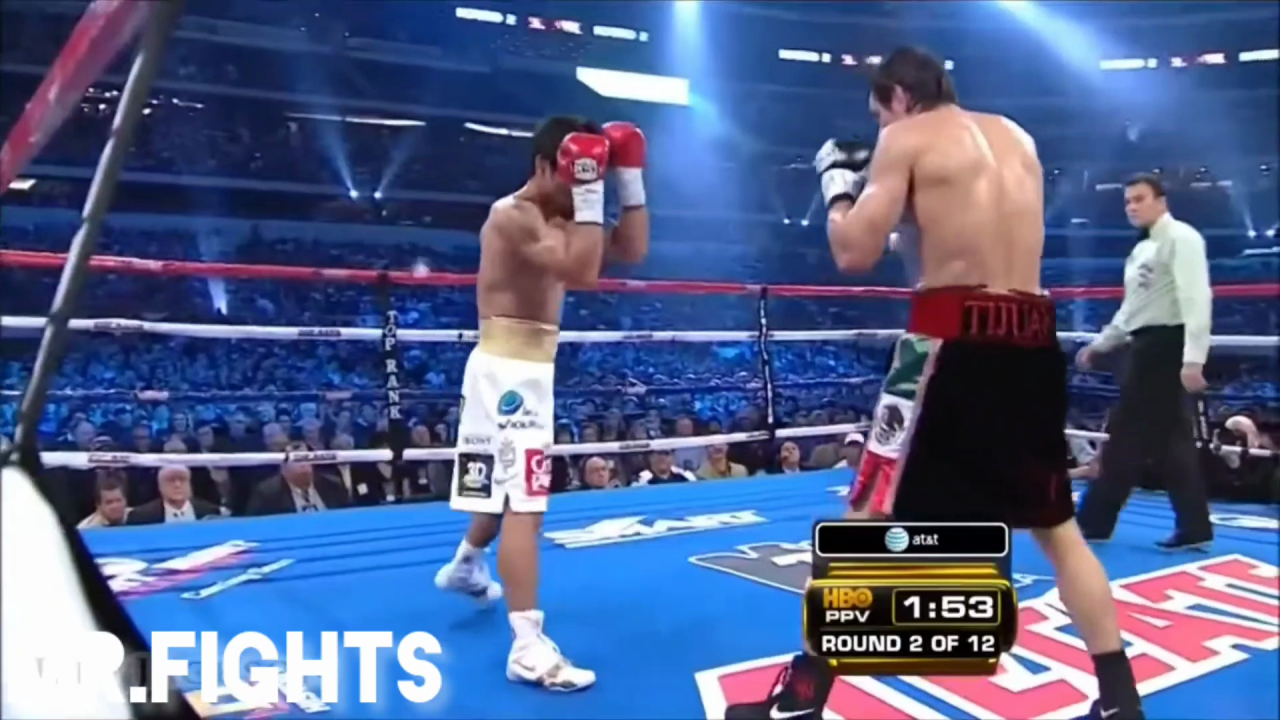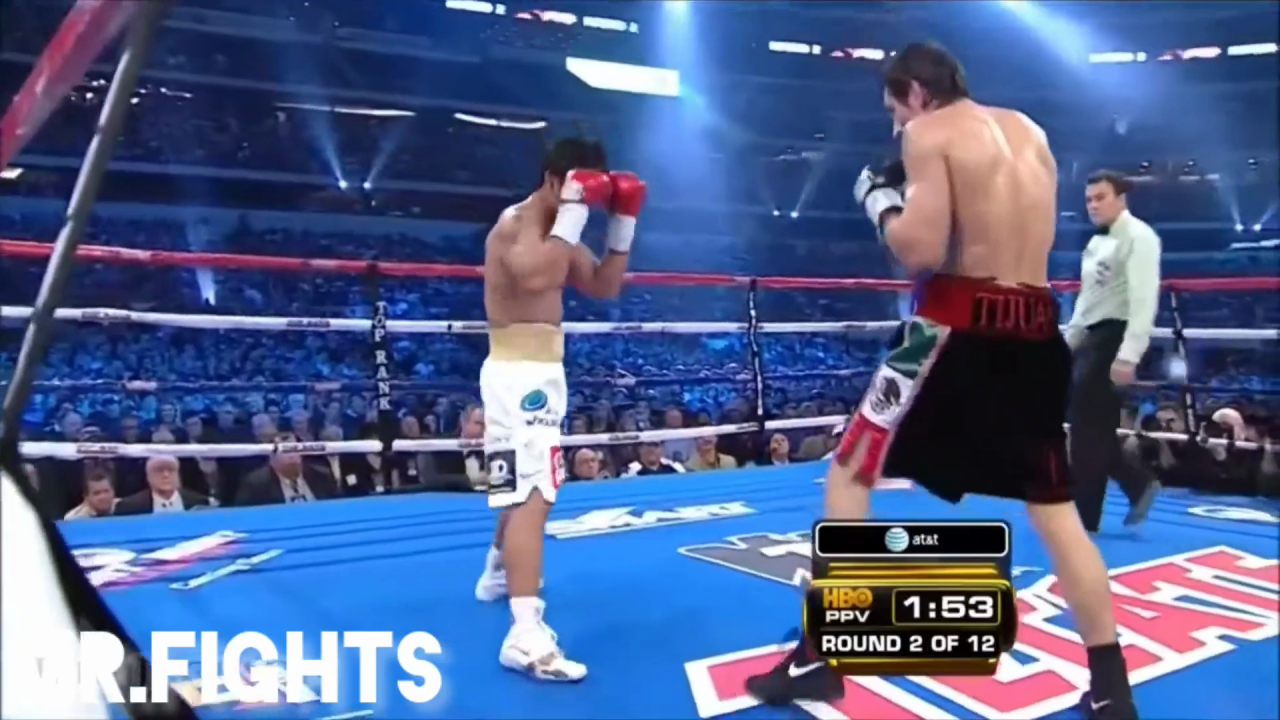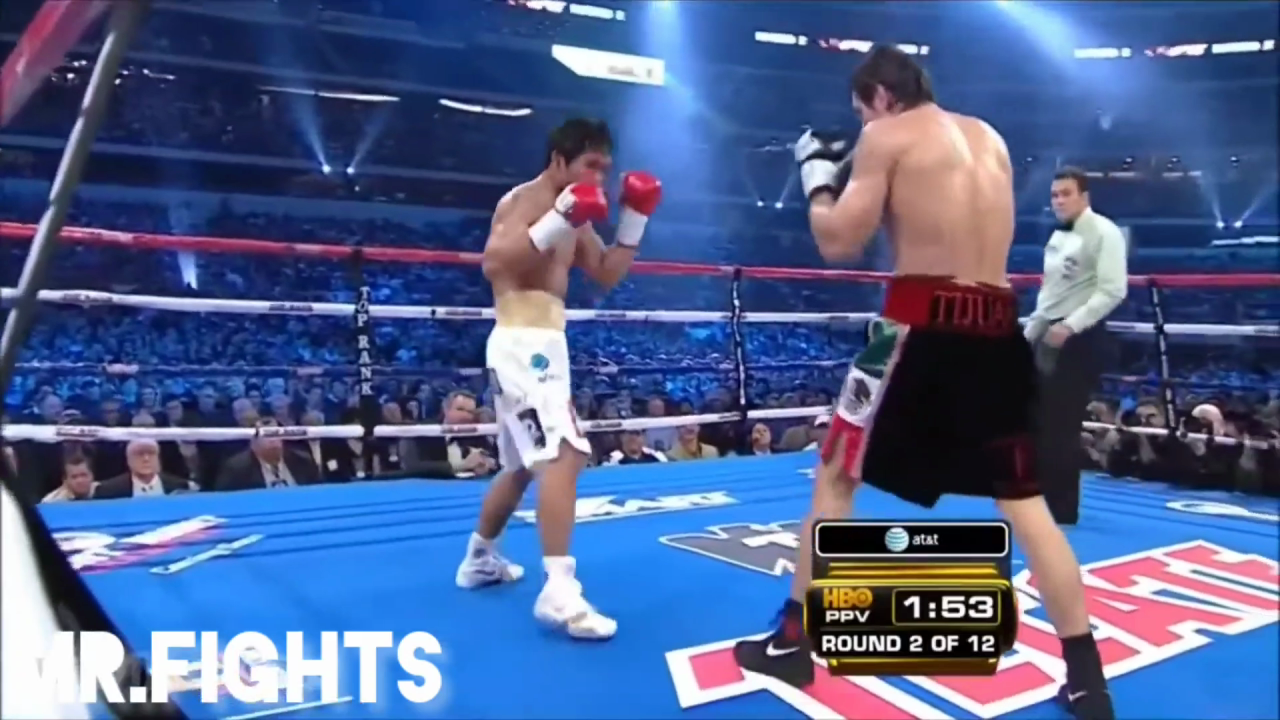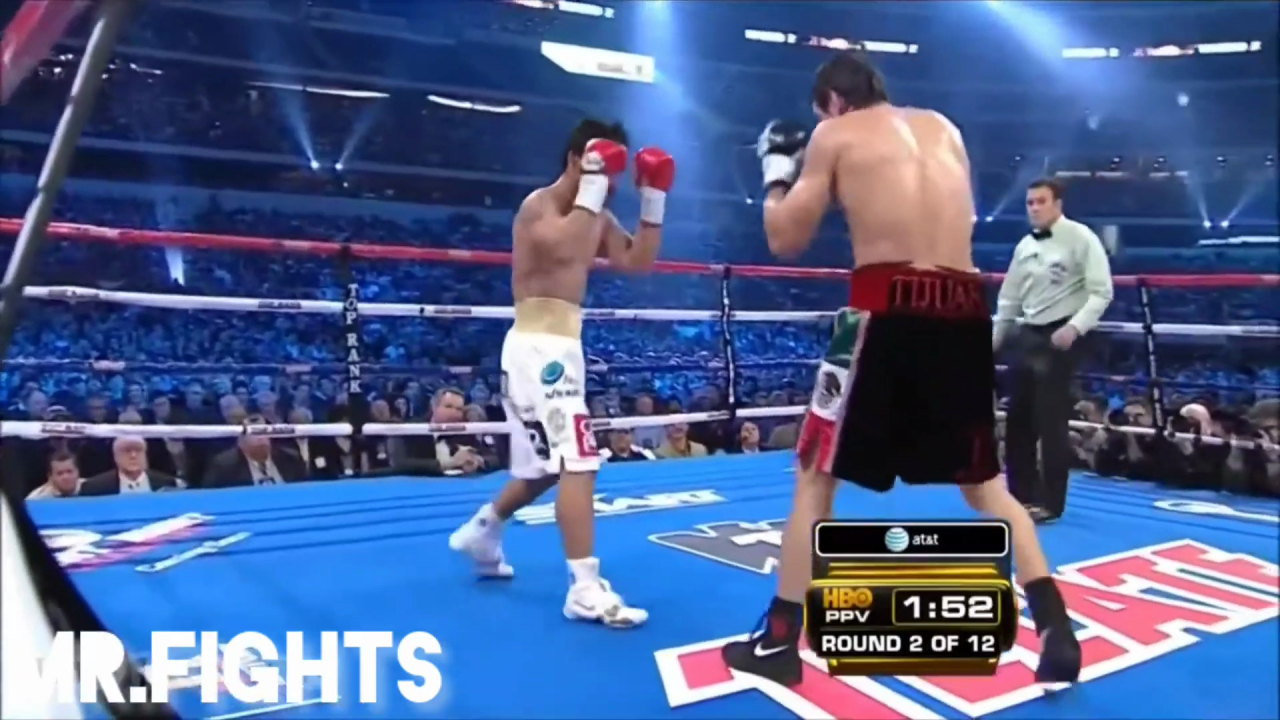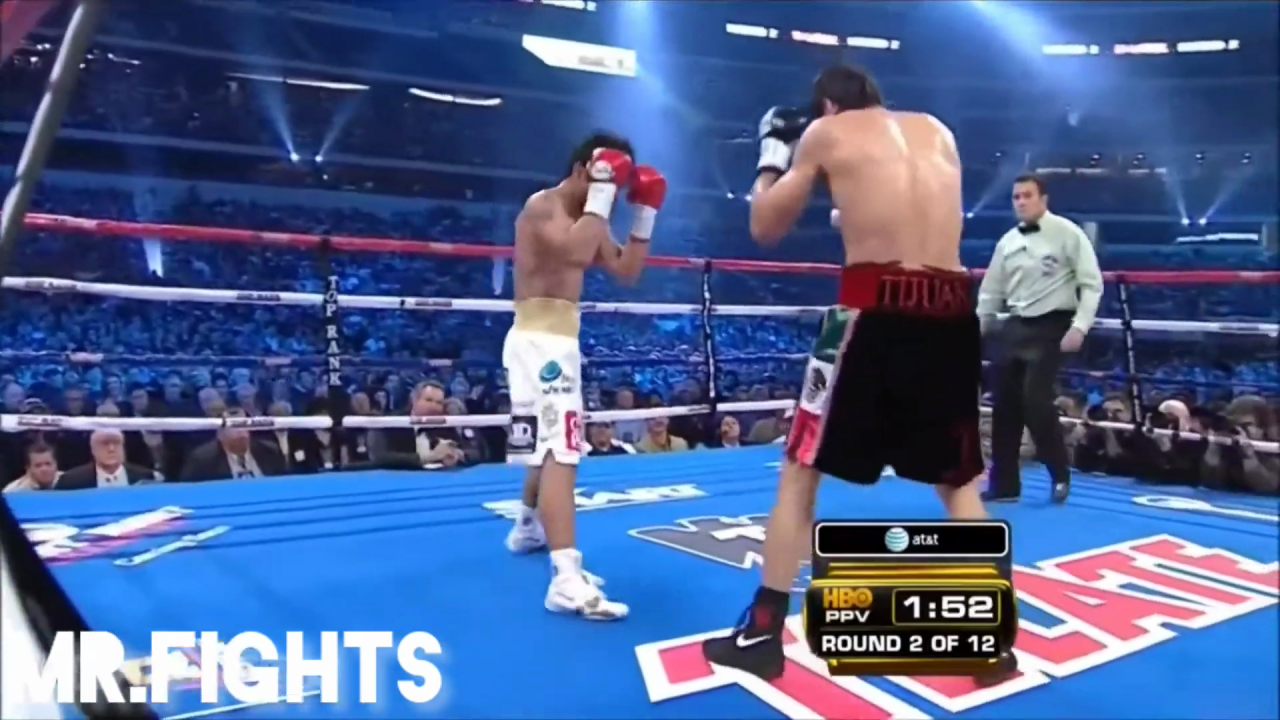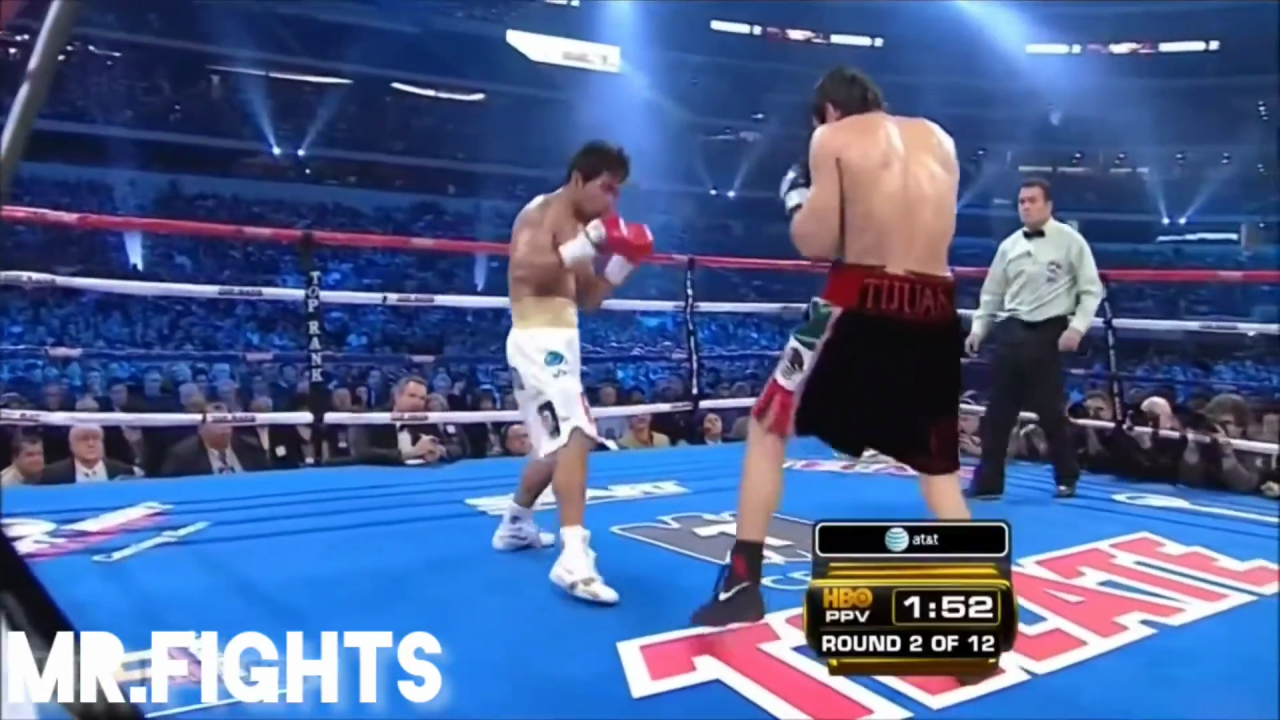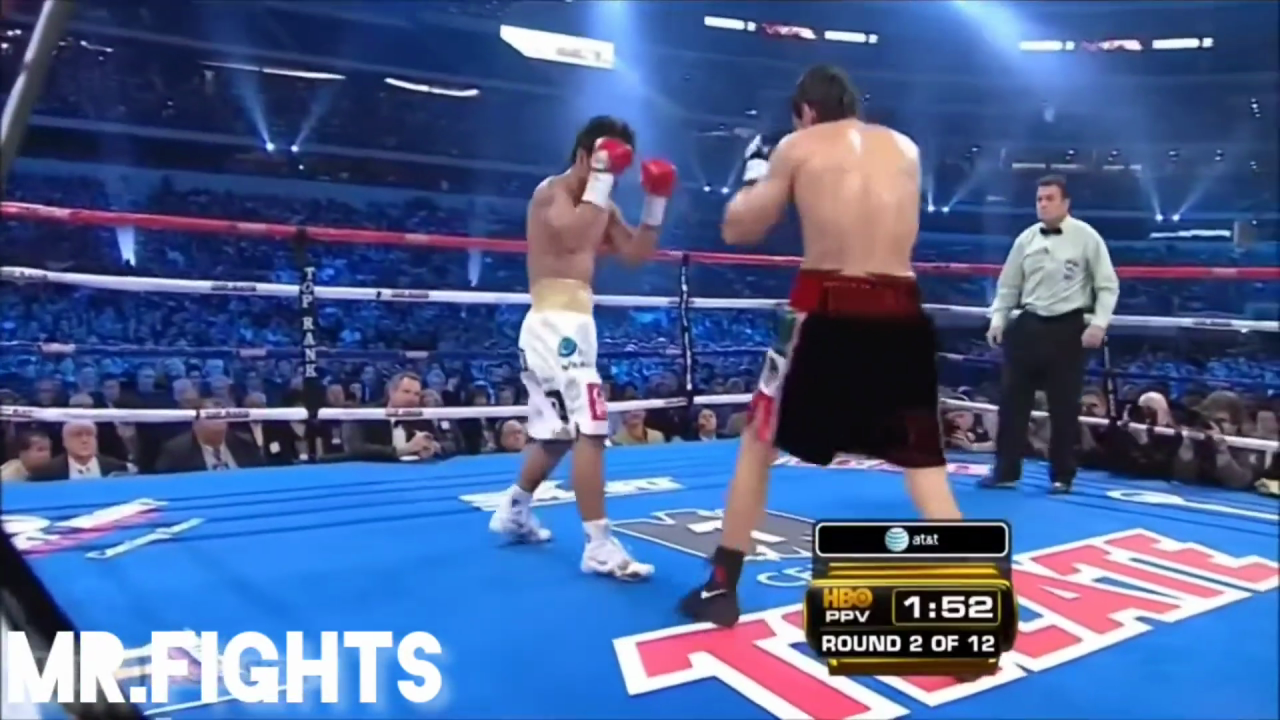
dt=0.2s
person 1, frame 1
left shoulder: (908, 139)
right shoulder: (1017, 137)
left elbow: (855, 253)
left wrist: (839, 178)
left hip: (953, 336)
right hip: (1032, 337)
left knee: (869, 517)
right knee: (1054, 524)
person 1, frame 2
left shoulder: (930, 132)
right shoulder: (1028, 131)
left elbow: (922, 252)
left wrist: (882, 199)
left hip: (960, 325)
right hip: (1034, 326)
left knee: (850, 474)
right knee: (1054, 509)
left ankle: (813, 661)
person 1, frame 3
left shoulder: (889, 135)
right shoulder: (987, 136)
left elbow: (839, 243)
left wrist: (818, 173)
left hip: (922, 322)
right hip: (996, 326)
left knee: (835, 476)
right knee: (1024, 503)
left ankle: (791, 643)
person 1, frame 4
left shoulder: (837, 135)
right shoulder: (943, 129)
left elbow: (784, 238)
left wrist: (778, 164)
left hip: (887, 309)
right hip: (963, 312)
left knee: (815, 475)
right knee: (983, 482)
left ankle: (780, 641)
right ankle: (1053, 626)
person 1, frame 5
left shoulder: (829, 132)
right shoulder: (936, 131)
left elbow: (765, 227)
left wrist: (775, 151)
left hip: (876, 307)
right hip: (951, 309)
left knee: (802, 467)
right knee: (957, 480)
left ankle: (761, 633)
person 1, frame 6
left shoulder: (834, 139)
right shoulder: (939, 139)
left elbow: (817, 243)
left wrist: (799, 194)
left hip: (859, 305)
right hip: (933, 313)
left knee: (768, 428)
right knee: (939, 470)
left ankle: (742, 581)
person 1, frame 7
left shoulder: (798, 146)
right shoulder: (904, 146)
left elbow: (738, 230)
left wrist: (757, 171)
left hip: (828, 310)
right hip: (900, 312)
left knee: (758, 443)
right knee: (925, 466)
left ankle: (719, 587)
person 2, frame 1
left shoulder: (560, 216)
right shoulder: (514, 215)
left elbow: (632, 250)
right elbow: (582, 272)
left wrist: (630, 177)
right wrist: (590, 190)
left hip: (526, 370)
right hip: (508, 371)
left knee: (510, 490)
right knee: (524, 502)
left ankle: (465, 564)
right ankle: (529, 647)
person 2, frame 2
left shoulder: (555, 232)
right shoulder: (518, 223)
left elbow: (604, 286)
right elbow: (535, 279)
left wrist: (623, 219)
right wrist: (573, 213)
left hip: (537, 370)
right hip: (521, 373)
left knee: (526, 486)
right knee: (536, 494)
left ankle: (499, 574)
right ankle: (527, 635)
person 2, frame 3
left shoulder: (572, 214)
right shoulder: (524, 200)
left elbow: (608, 274)
right elbow: (495, 263)
left wrist: (635, 217)
right wrist: (558, 221)
left hip: (540, 343)
right hip: (523, 342)
left knee: (522, 465)
right knee: (564, 453)
left ankle: (479, 560)
right ankle: (560, 590)
person 2, frame 4
left shoulder: (597, 217)
right shoulder: (542, 204)
left elbow: (639, 260)
right elbow: (564, 251)
left wrist: (653, 195)
right wrist: (594, 184)
left hip: (558, 347)
right hip: (541, 348)
left knee: (543, 466)
right knee: (576, 465)
left ankle: (480, 533)
right ankle: (586, 588)
person 2, frame 5
left shoulder: (585, 215)
right shoulder: (544, 205)
left elbow: (626, 269)
right elbow: (576, 252)
left wrist: (645, 209)
right wrist: (602, 191)
left hip: (556, 343)
right hip: (540, 344)
left knee: (555, 448)
right knee: (561, 456)
left ankle: (528, 525)
right ankle: (568, 580)
person 2, frame 6
left shoulder: (577, 225)
right shoulder: (542, 212)
left elbow: (591, 297)
right elbow: (525, 270)
left wrist: (623, 258)
right wrist: (586, 244)
left hip: (557, 340)
right hip: (539, 340)
left knee: (554, 442)
right knee: (575, 437)
left ankle: (515, 525)
right ankle: (574, 559)
person 2, frame 7
left shoulder: (600, 206)
right shoulder: (552, 192)
left elbow: (635, 251)
right elbow: (575, 235)
left wrist: (656, 198)
right wrist: (602, 178)
left hip: (571, 325)
right hip: (556, 326)
left knee: (556, 432)
right knee: (589, 432)
left ankle: (514, 512)
right ankle: (600, 547)
person 3, frame 1
left shoulder: (1181, 239)
right shoulder: (1141, 249)
left elbow: (1196, 301)
left wrist: (1193, 359)
right wrist: (1101, 344)
left hip: (1162, 346)
right hip: (1147, 345)
left knee: (1127, 436)
right knee: (1168, 440)
left ankle: (1095, 521)
right ankle: (1193, 526)
person 3, frame 2
left shoulder: (1138, 238)
right shoulder: (1097, 243)
left elbow: (1144, 300)
left wrist: (1128, 355)
right wrist: (1068, 342)
left hip: (1114, 340)
right hip: (1096, 340)
left knee: (1090, 428)
right knee: (1095, 427)
left ankle: (1083, 515)
right ankle: (1138, 483)
person 3, frame 3
left shoulder: (1103, 233)
right shoulder: (1057, 237)
left elbow: (1112, 290)
left wrist: (1071, 325)
right wrist: (1029, 333)
left hip: (1078, 338)
right hip: (1052, 336)
left knee: (1061, 421)
right knee: (1035, 416)
left ankle: (1061, 507)
right ankle: (1047, 492)
person 3, frame 4
left shoulder: (1081, 239)
right shoulder: (1025, 246)
left elbow: (1101, 291)
right elbow: (1009, 298)
left wrist: (1074, 327)
right wrist: (994, 337)
left hip: (1060, 339)
right hip: (1028, 336)
left knee: (1050, 418)
right knee: (1018, 418)
left ankle: (1050, 501)
right ankle: (1022, 492)
person 3, frame 5
left shoulder: (1068, 234)
right shoulder: (1007, 241)
left elbow: (1092, 284)
right elbow: (991, 291)
left wrist: (1080, 327)
left hip: (1050, 329)
right hip: (1015, 328)
left knee: (1036, 404)
right knee: (1005, 407)
left ankle: (1060, 475)
right ankle: (1004, 484)
person 3, frame 6
left shoulder: (1070, 241)
right shoulder: (1010, 245)
left elbow: (1092, 290)
right elbow: (992, 292)
left wrist: (1078, 327)
right wrist: (978, 328)
left hip: (1049, 333)
right hip: (1013, 331)
left knee: (1049, 407)
right knee: (999, 408)
left ankle: (1067, 476)
right ankle: (988, 481)
person 3, frame 7
left shoulder: (1087, 238)
right shoulder: (1026, 239)
left elbow: (1108, 286)
right elbow: (1008, 285)
left wrist: (1099, 324)
right wrist: (998, 320)
left hip: (1066, 328)
right hip: (1029, 325)
left knee: (1063, 405)
right knee: (1012, 396)
left ankle: (1062, 474)
right ankle: (1006, 469)
